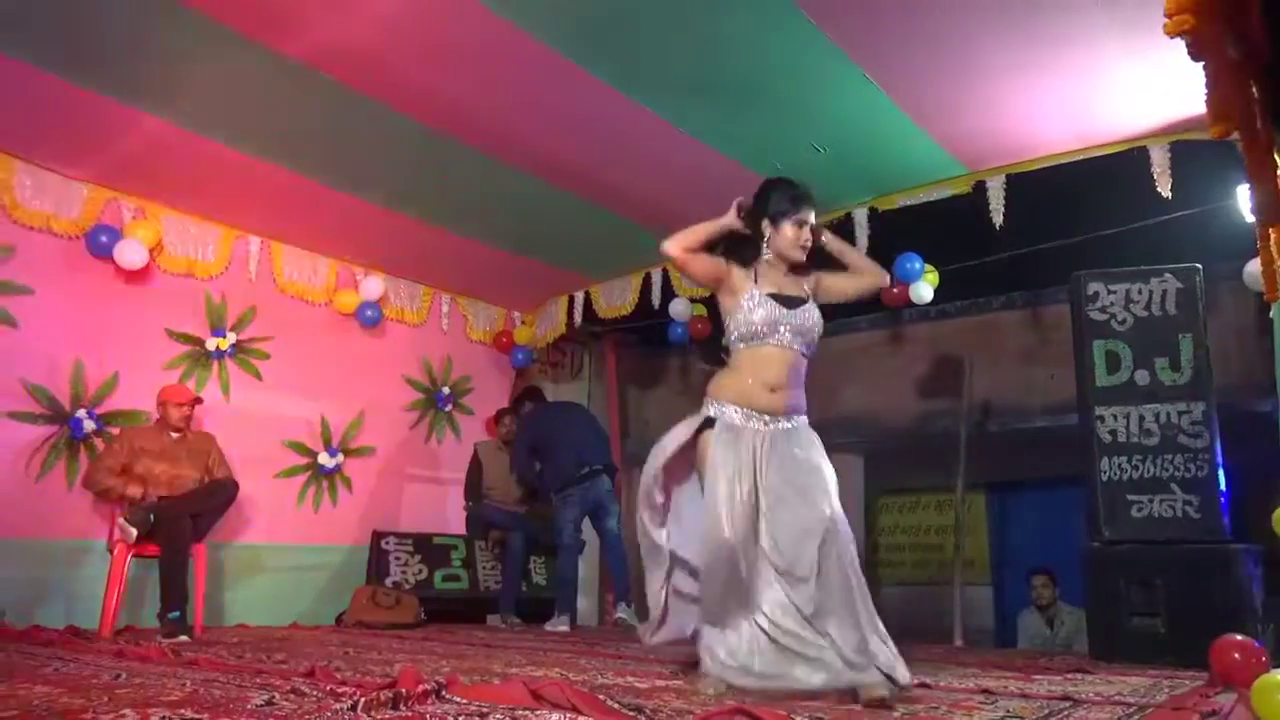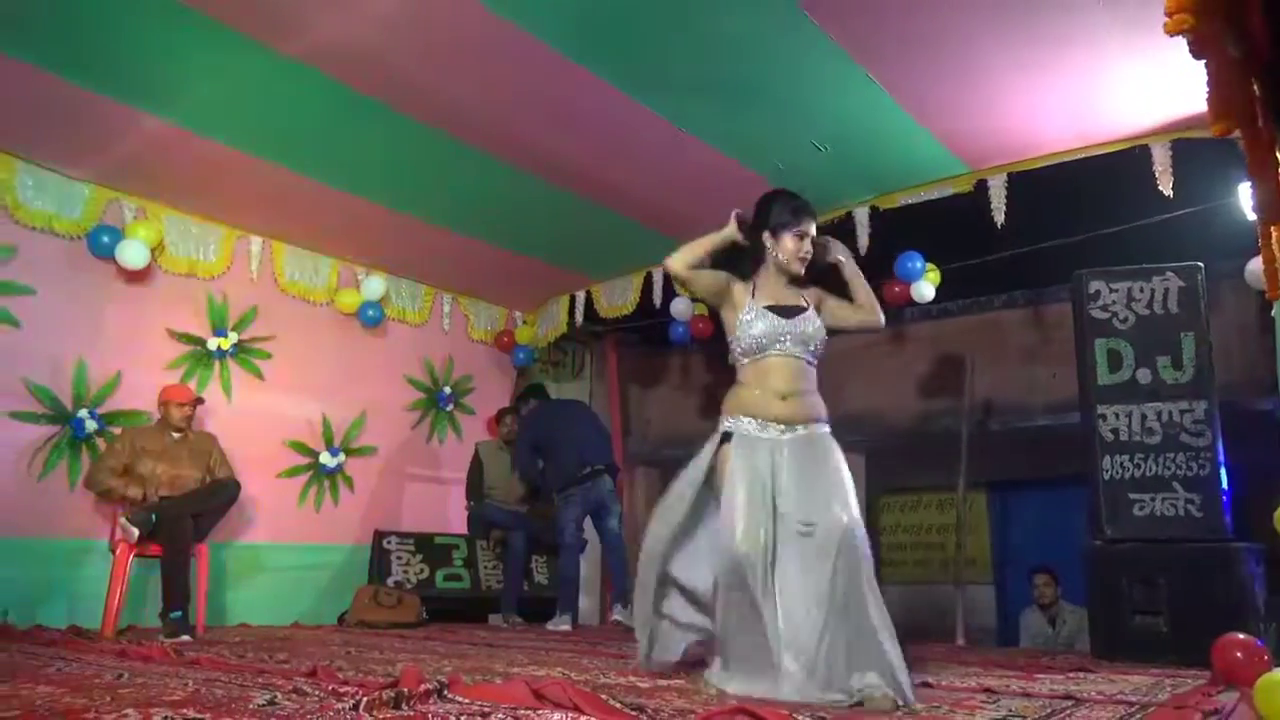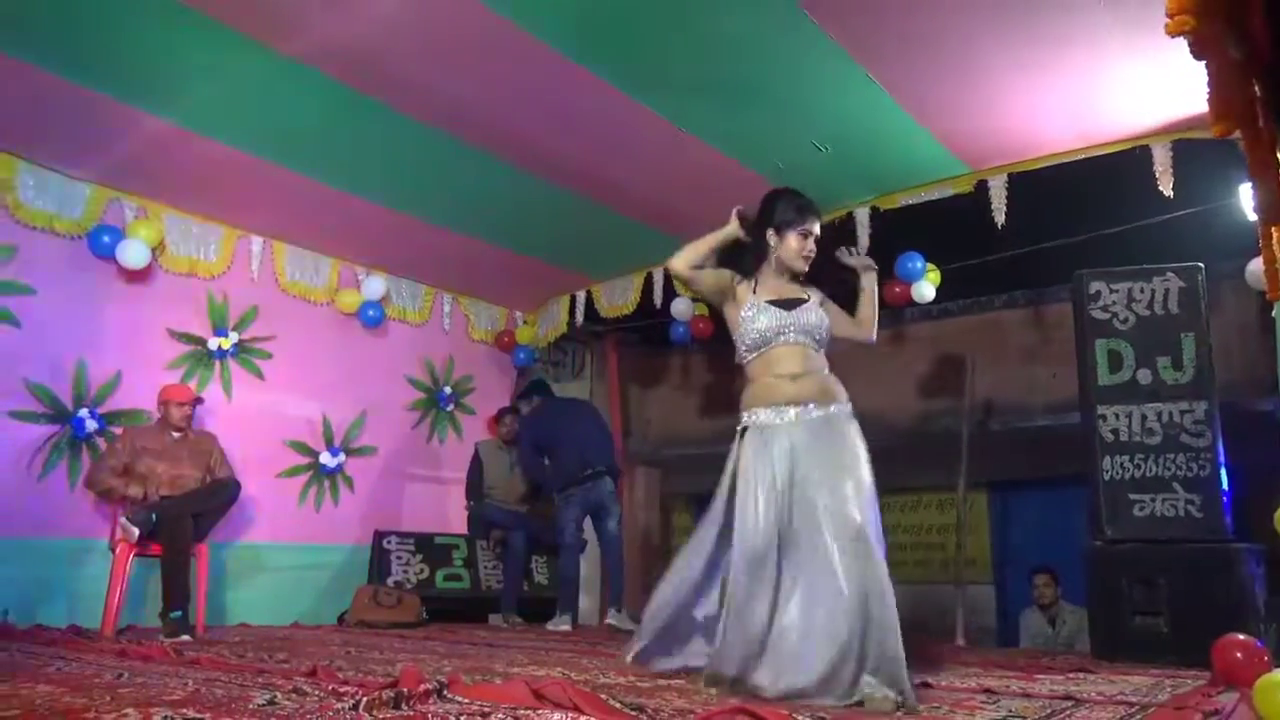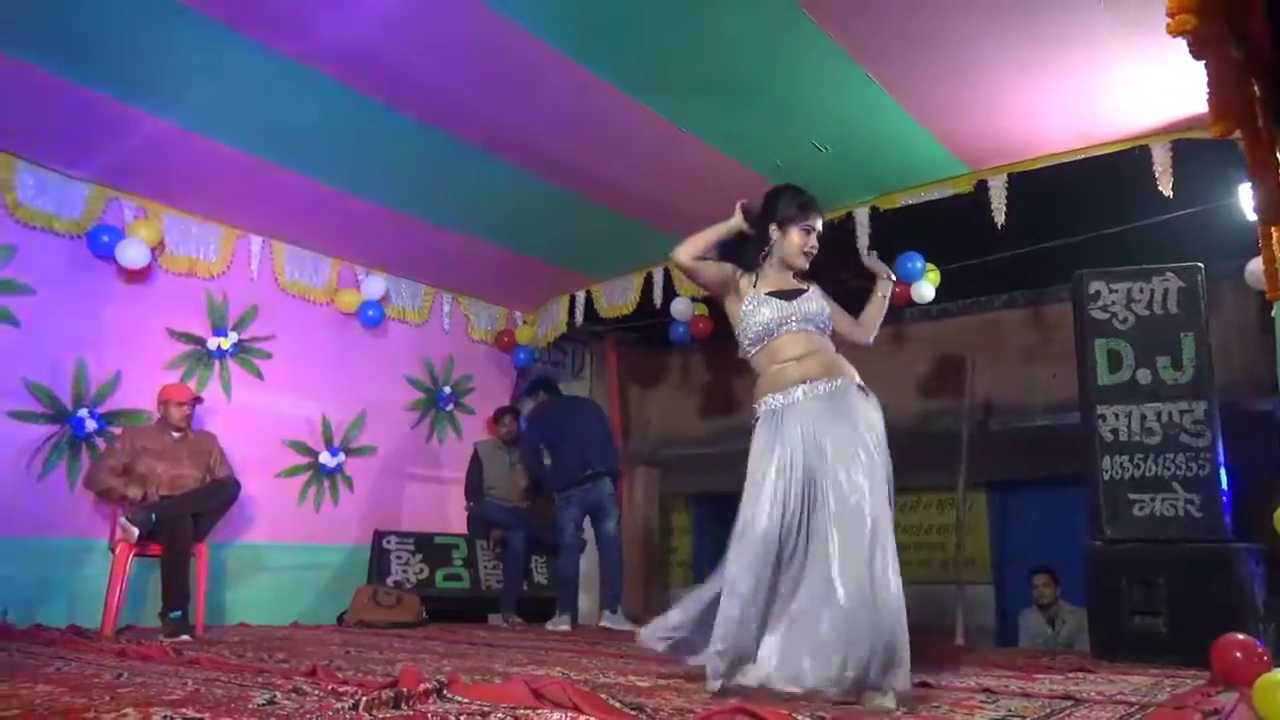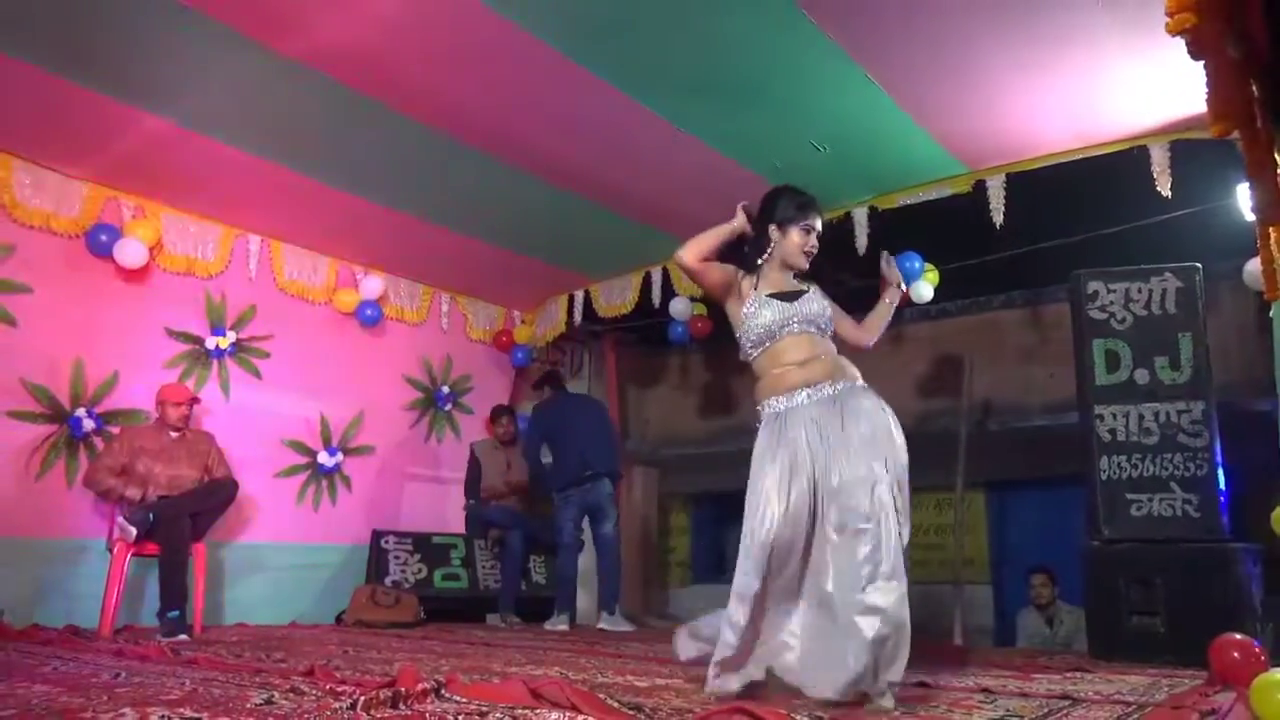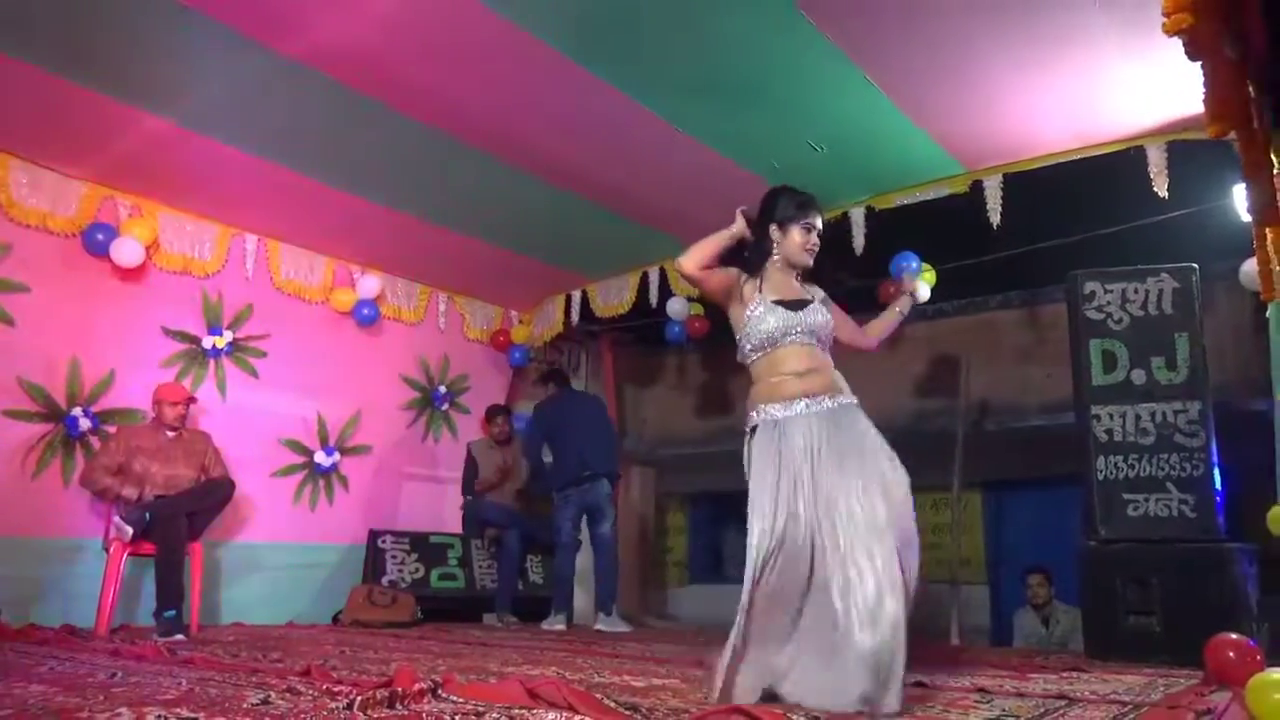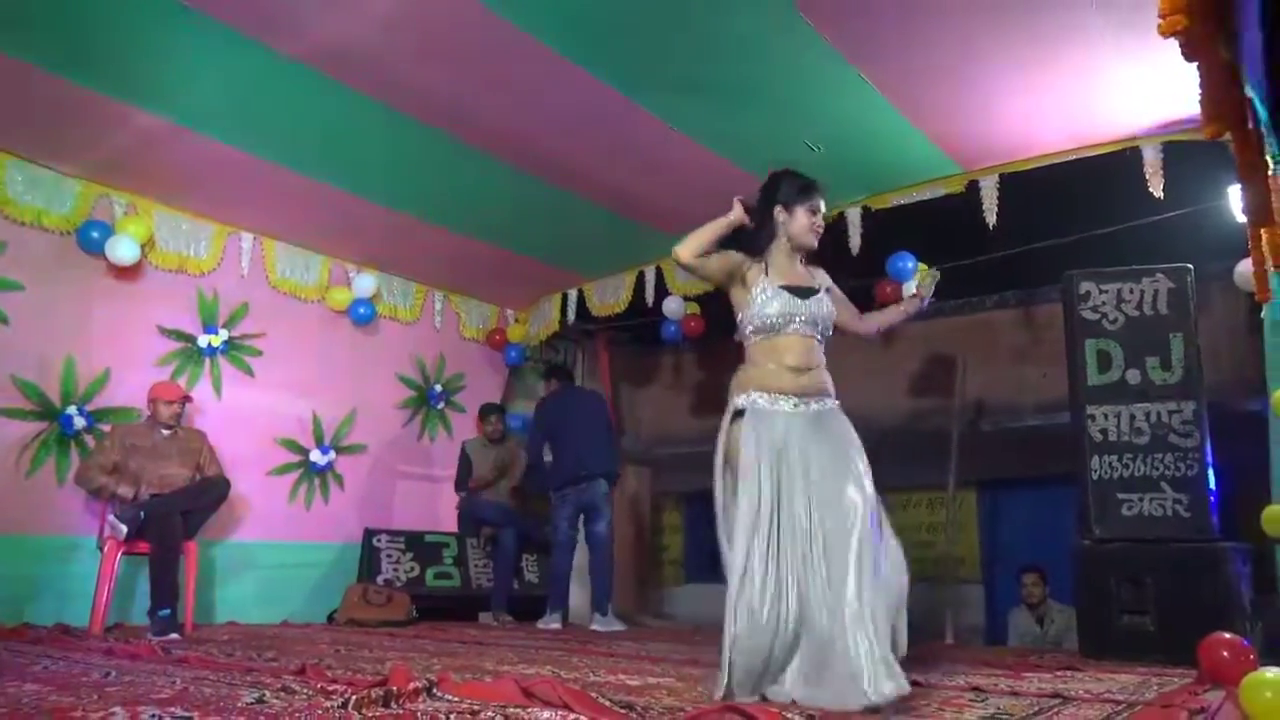
dt=0.1s
person 1, frame 1
left shoulder: (811, 284)
right shoulder: (734, 276)
left elbow: (877, 278)
right elbow: (673, 249)
left wrist: (828, 242)
right wrist: (729, 223)
left hip: (790, 432)
right hip: (732, 424)
left knee: (823, 531)
right knee: (728, 538)
left ankle: (859, 667)
right ankle: (721, 654)
person 1, frame 2
left shoulder: (812, 297)
right shoulder: (733, 291)
left elbow: (872, 318)
right elbow: (676, 266)
left wrist: (845, 263)
right wrist: (729, 234)
left hip: (810, 439)
right hip: (749, 437)
left knee: (839, 542)
right knee: (744, 551)
left ankle: (865, 674)
right ankle: (731, 661)
person 1, frame 3
left shoulder: (813, 296)
right shoulder: (736, 288)
left elbow: (865, 332)
right elbow: (679, 266)
left wrist: (865, 273)
right wrist: (731, 232)
left hip: (829, 424)
right hip: (766, 431)
left knee: (851, 541)
right knee: (754, 545)
left ankle: (867, 675)
right ankle: (733, 659)
person 1, frame 4
left shoulder: (811, 291)
right shoulder: (736, 281)
left elbow: (862, 332)
right elbow: (682, 257)
left wrist: (882, 281)
right wrist: (735, 226)
left hip: (843, 405)
right hip: (781, 418)
left knee: (860, 530)
right knee: (764, 533)
left ankle: (867, 672)
right ankle: (731, 653)
person 1, frame 5
left shoulder: (812, 291)
right shoulder: (738, 285)
left elbow: (865, 336)
right elbow: (687, 258)
left wrist: (894, 288)
right wrist: (737, 227)
left hip: (849, 408)
right hip: (787, 421)
left knee: (866, 529)
right knee: (774, 533)
left ankle: (868, 671)
right ankle: (741, 656)
person 1, frame 6
left shoulder: (814, 294)
right shoulder: (741, 287)
left elbow: (863, 338)
right elbow: (688, 267)
left wrist: (904, 303)
right wrist: (737, 234)
left hip: (838, 419)
right hip: (776, 427)
left knee: (865, 539)
right knee: (782, 542)
left ankle: (866, 677)
right ankle: (749, 671)
person 1, frame 7
left shoulder: (818, 278)
right shoulder: (743, 269)
left elbow: (863, 324)
right elbow: (685, 255)
left wrist: (914, 302)
right wrist: (735, 219)
left hip: (819, 417)
right hip: (761, 416)
left knee: (849, 532)
right knee: (764, 540)
left ankle: (862, 670)
right ankle: (750, 673)
person 2, frame 1
left shoulder: (206, 442)
right shoulder: (132, 437)
left elbow: (226, 485)
right elbow: (94, 478)
right wrist: (138, 492)
left hip: (189, 520)
right hip: (150, 522)
left knee: (228, 488)
right knee: (177, 524)
left ankle: (143, 519)
right ankle: (173, 619)
person 2, frame 2
left shoulder: (207, 442)
right shoulder: (134, 438)
left elbow: (227, 487)
right elbow: (96, 478)
right wrist: (138, 493)
left hip: (190, 519)
right hip: (153, 523)
left knee: (231, 487)
right knee: (178, 523)
left ankle: (145, 518)
right ankle: (175, 619)
person 2, frame 3
left shoulder: (207, 442)
right shoulder: (134, 437)
left elbow: (227, 486)
right elbow: (96, 477)
right wrist: (139, 492)
left hip: (190, 519)
right hip: (153, 522)
left knee: (230, 487)
right knee: (178, 523)
left ankle: (146, 518)
right ankle: (175, 619)
person 2, frame 4
left shoulder: (206, 441)
right shoulder: (134, 437)
left elbow: (227, 486)
right elbow: (96, 477)
right wrist: (139, 493)
left hip: (190, 519)
right hip: (150, 520)
left knee: (231, 486)
right knee: (178, 523)
left ankle: (146, 518)
right ankle: (175, 619)
person 2, frame 5
left shoulder: (205, 441)
right shoulder: (132, 437)
left elbow: (225, 485)
right elbow: (95, 477)
right wrist: (138, 493)
left hip: (188, 519)
right hip: (148, 520)
left knee: (229, 486)
right knee: (176, 524)
left ankle: (143, 518)
right ankle: (172, 618)
person 2, frame 6
left shoulder: (201, 441)
right shoulder: (128, 436)
left elbow: (222, 485)
right elbow: (91, 476)
right wrist: (134, 493)
left hip: (184, 518)
right hip: (145, 519)
left knee: (225, 486)
right knee: (173, 523)
left ankle: (140, 517)
right ankle: (169, 618)
person 2, frame 7
left shoulder: (197, 439)
right shoulder: (124, 435)
left elbow: (217, 482)
right elbow: (86, 474)
right wrist: (130, 492)
left hip: (179, 517)
right hip: (139, 517)
left knee: (221, 485)
right knee: (168, 521)
left ankle: (134, 517)
right ankle: (163, 617)
person 3, frame 1
left shoulder: (529, 421)
right shoulder: (575, 409)
left elbow: (521, 466)
right elbow: (604, 439)
left wrist: (544, 486)
left hip: (567, 488)
right hip: (599, 479)
left knee: (567, 549)
right knee: (613, 541)
left ankle: (563, 615)
right ankle: (623, 605)
person 3, frame 2
left shoulder: (531, 420)
right shoulder: (579, 407)
left elbow: (524, 463)
right elbow: (606, 438)
left wrist: (547, 485)
left hip: (569, 487)
right hip: (601, 478)
left knee: (569, 549)
right knee: (614, 541)
left ankle: (565, 614)
right ankle: (621, 607)
person 3, frame 3
left shoulder: (534, 418)
right shoulder: (584, 406)
left elbow: (528, 461)
right elbow: (608, 439)
left wrist: (548, 484)
left hip: (570, 487)
right hip: (602, 480)
left knee: (568, 549)
right knee: (611, 543)
left ankle: (565, 614)
right ankle: (616, 610)
person 3, frame 4
left shoulder: (539, 414)
right shoulder: (588, 405)
left elbow: (529, 455)
right elbow: (610, 441)
left wrist: (547, 483)
left hip: (569, 487)
right hip: (602, 481)
left knee: (568, 549)
right knee: (610, 545)
left ankle: (564, 615)
right ankle: (611, 612)
person 3, frame 5
left shoulder: (543, 410)
right shoulder: (593, 404)
left elbow: (531, 452)
right elbow: (613, 442)
left wrist: (548, 481)
left hip: (569, 487)
right hip: (601, 482)
left knee: (567, 549)
right knee: (608, 546)
left ankle: (562, 614)
right ankle: (609, 613)
person 3, frame 6
left shoulder: (545, 408)
right shoulder: (594, 402)
left elbow: (531, 450)
right elbow: (613, 441)
left wrist: (548, 479)
left hip: (567, 486)
right hip: (600, 482)
left knee: (565, 548)
right knee: (605, 546)
left ankle: (559, 614)
right ankle: (606, 614)
person 3, frame 7
left shoulder: (547, 405)
right shoulder: (596, 400)
left elbow: (534, 448)
right elbow: (613, 440)
left wrist: (548, 476)
right wrist: (609, 475)
left hip: (565, 484)
right hip: (598, 481)
left knee: (562, 547)
right knee: (600, 546)
left ankle: (555, 612)
right ankle: (601, 613)
person 4, frame 1
right shoulder: (482, 450)
right elbow: (471, 492)
left wrist: (504, 528)
right wrist: (492, 524)
left hip: (516, 521)
right hip: (486, 522)
left knee: (517, 538)
right knee: (479, 513)
left ankle: (507, 610)
person 4, frame 2
right shoulder: (483, 450)
right elbow: (473, 493)
left wrist: (503, 527)
left hip: (516, 521)
right hip: (485, 519)
left knee: (519, 538)
right knee: (481, 512)
left ankle: (509, 610)
person 4, frame 3
right shoulder: (483, 449)
right elbow: (472, 493)
left wrist: (505, 526)
left hip: (518, 520)
right hip: (487, 520)
left knee: (519, 538)
right knee: (480, 511)
left ankle: (509, 610)
right ankle: (550, 533)
person 4, frame 4
right shoulder: (482, 450)
right elbow: (472, 494)
left hip: (517, 520)
right hip: (487, 520)
left knee: (519, 538)
right knee: (481, 511)
left ankle: (509, 610)
right ankle: (548, 532)
person 4, frame 5
right shoulder: (479, 450)
right elbow: (471, 493)
left wrist: (511, 507)
right wrist: (500, 490)
left hip: (515, 519)
right hip: (484, 520)
left knee: (516, 537)
right knee: (479, 511)
left ankle: (507, 610)
right ankle: (547, 533)
person 4, frame 6
left shoulder: (525, 454)
right shoulder: (475, 449)
right elbow: (468, 490)
left wrist: (500, 525)
right wrist: (496, 479)
left hip: (511, 519)
right hip: (480, 519)
left knee: (513, 536)
right knee: (478, 507)
left ankle: (504, 609)
right ankle: (543, 532)
person 4, frame 7
left shoulder: (520, 452)
right shoulder: (470, 448)
right elbow: (461, 487)
right wrist: (492, 475)
left hip: (506, 518)
right hip: (475, 518)
left knee: (508, 535)
right knee: (475, 506)
left ankle: (499, 608)
right ankle: (538, 531)
